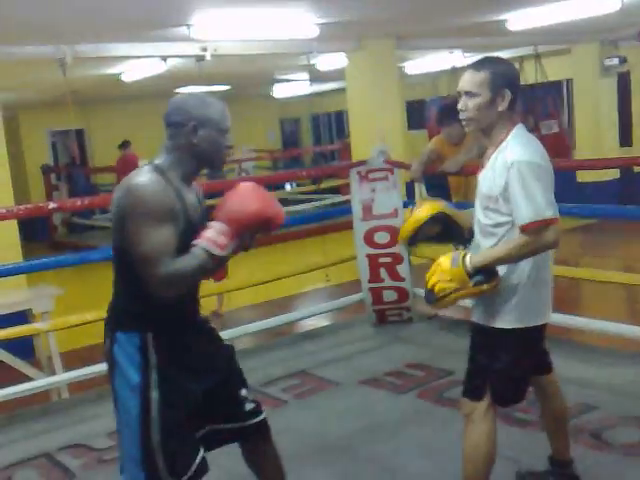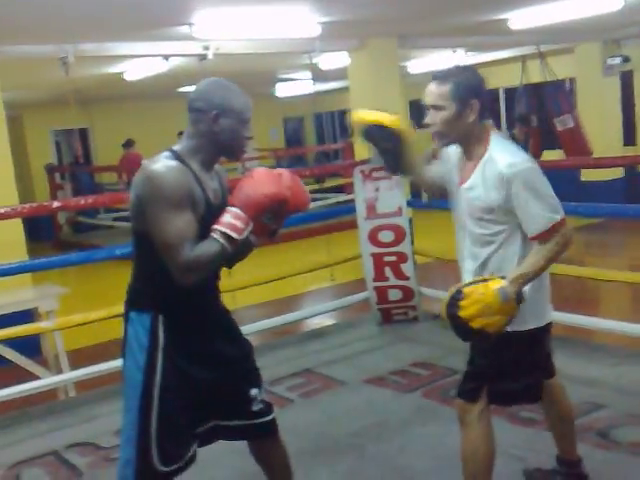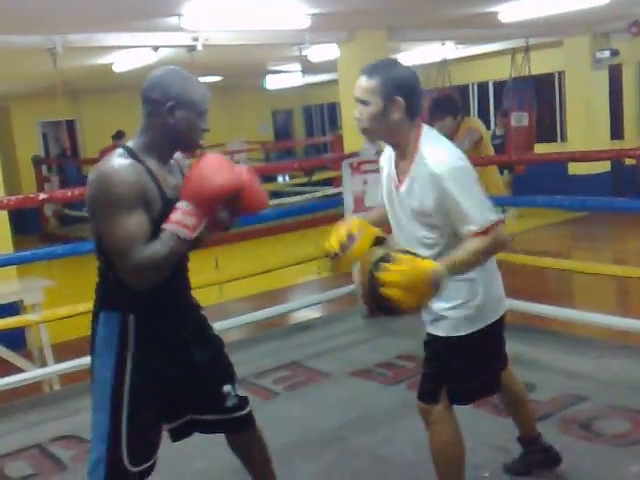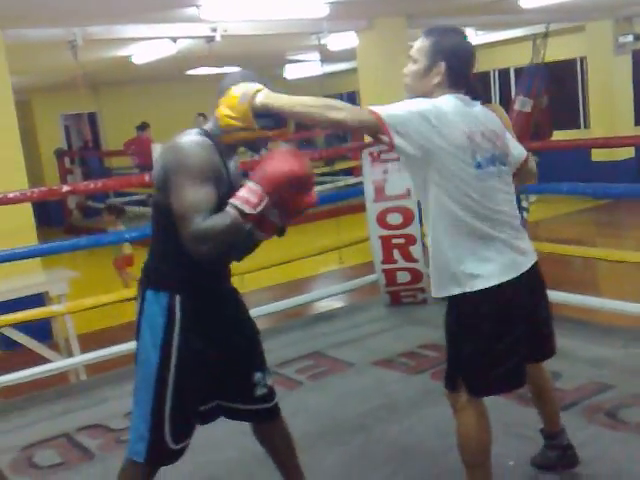
dt=0.5s
person 1, frame 1
left shoulder: (520, 158)
right shoulder: (502, 149)
left elbow: (544, 234)
left wrist: (471, 262)
left hip: (507, 305)
right hip: (519, 301)
left knee: (476, 405)
right knee: (541, 378)
person 1, frame 2
left shoulder: (508, 167)
right shoulder: (458, 152)
left elbow: (556, 238)
right elbow: (430, 178)
left wrist: (506, 288)
right wrist: (401, 154)
left hip: (511, 313)
right hip: (514, 308)
left knee: (471, 406)
right knee: (542, 383)
person 1, frame 3
left shoulder: (441, 165)
right shoulder: (393, 153)
left elbow: (491, 236)
right elbow: (395, 208)
left wrist: (435, 271)
right wrist: (359, 225)
left hip: (462, 307)
right hip: (463, 300)
left knee: (433, 404)
right knee: (495, 374)
person 1, frame 4
left shoulder: (428, 114)
right shoulder: (485, 117)
left elbow: (344, 116)
right elbow: (526, 168)
left wrist: (265, 98)
left hip: (475, 281)
right hip: (519, 267)
left knee: (464, 393)
right knee: (526, 364)
right ankle: (558, 444)
person 2, frame 1
left shoulder: (187, 188)
right shoulder: (146, 189)
right elbow: (165, 283)
left wrist: (235, 231)
right wrist: (223, 231)
left hip: (187, 330)
right hip: (144, 342)
left knee: (252, 424)
person 2, frame 2
left shoulder: (215, 175)
right shoulder: (163, 175)
right elbow: (187, 269)
left wrist: (268, 220)
right wrist: (240, 213)
left hip: (208, 317)
right hip: (159, 326)
left knee: (260, 420)
person 2, frame 3
left shoulder: (174, 165)
right shoulder: (118, 175)
right elbow: (137, 271)
left wrist: (221, 208)
right wrist: (192, 210)
left hip: (180, 313)
right hip: (130, 326)
left knee: (237, 413)
person 2, frame 4
left shoulder: (230, 161)
right shoulder: (192, 150)
right elbow: (198, 240)
left wrist: (278, 215)
right wrist: (261, 189)
left hip: (216, 296)
right hip: (174, 304)
left knee: (263, 403)
right knee: (154, 444)
